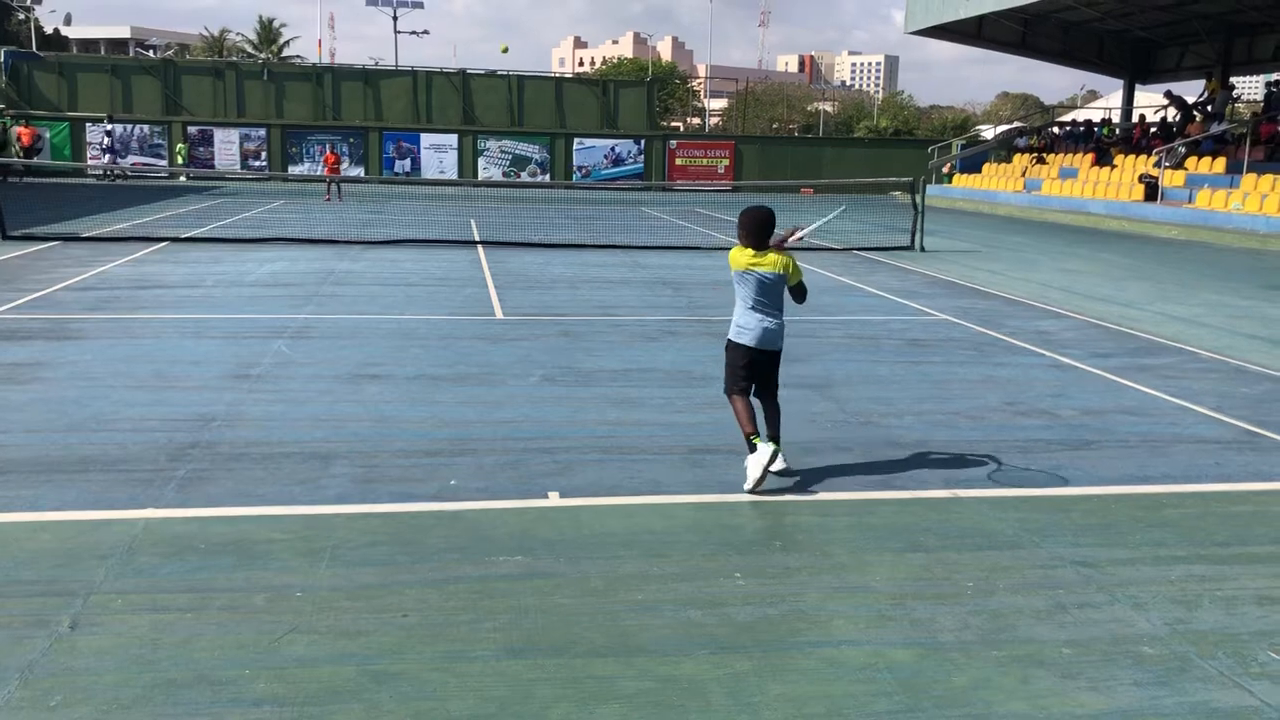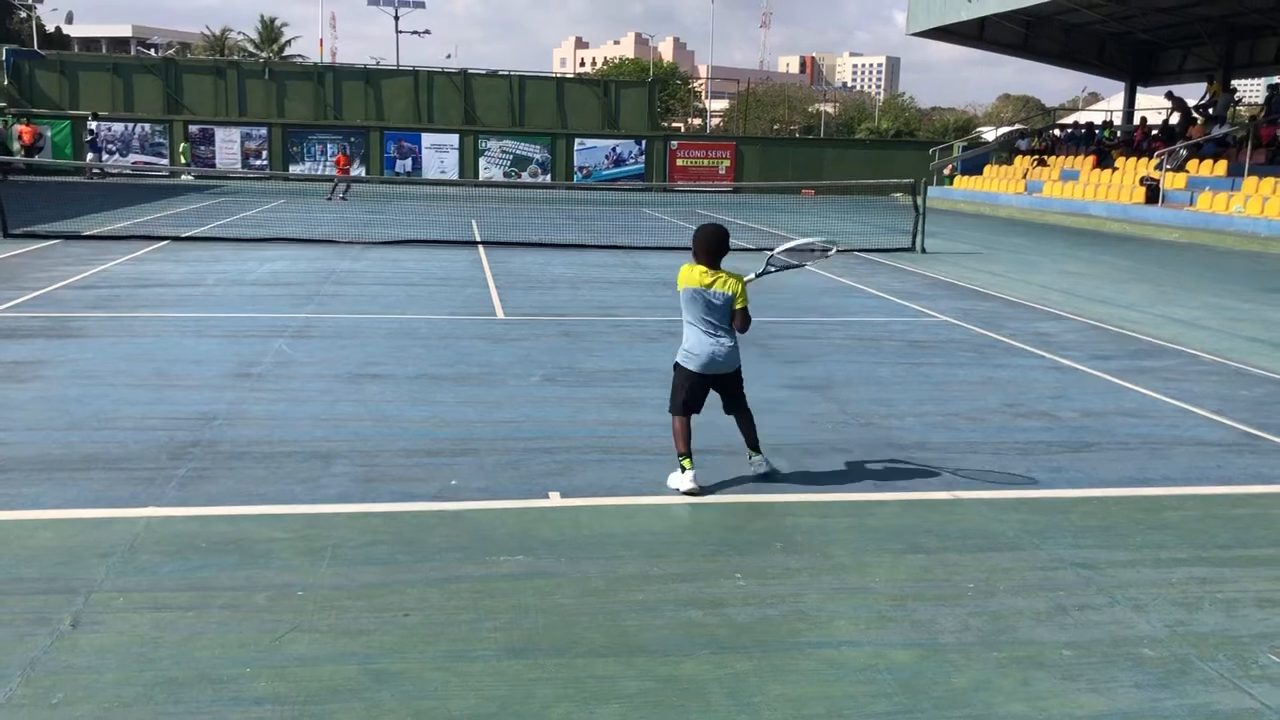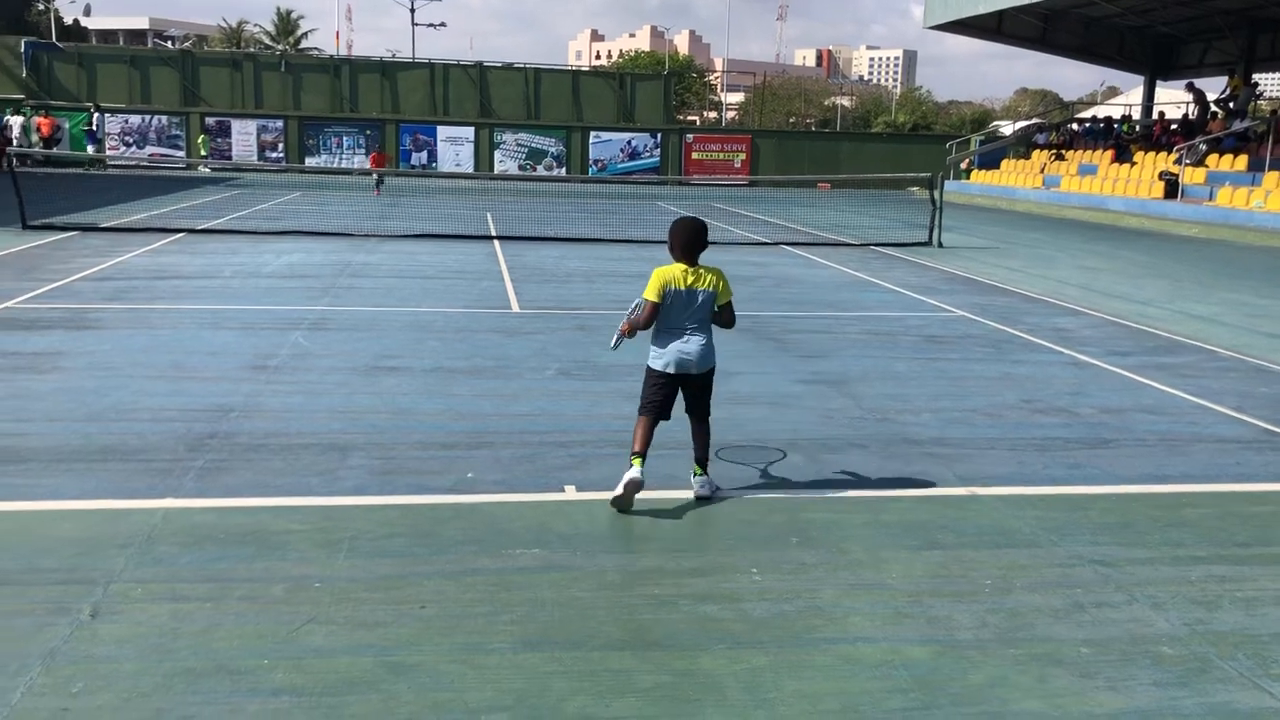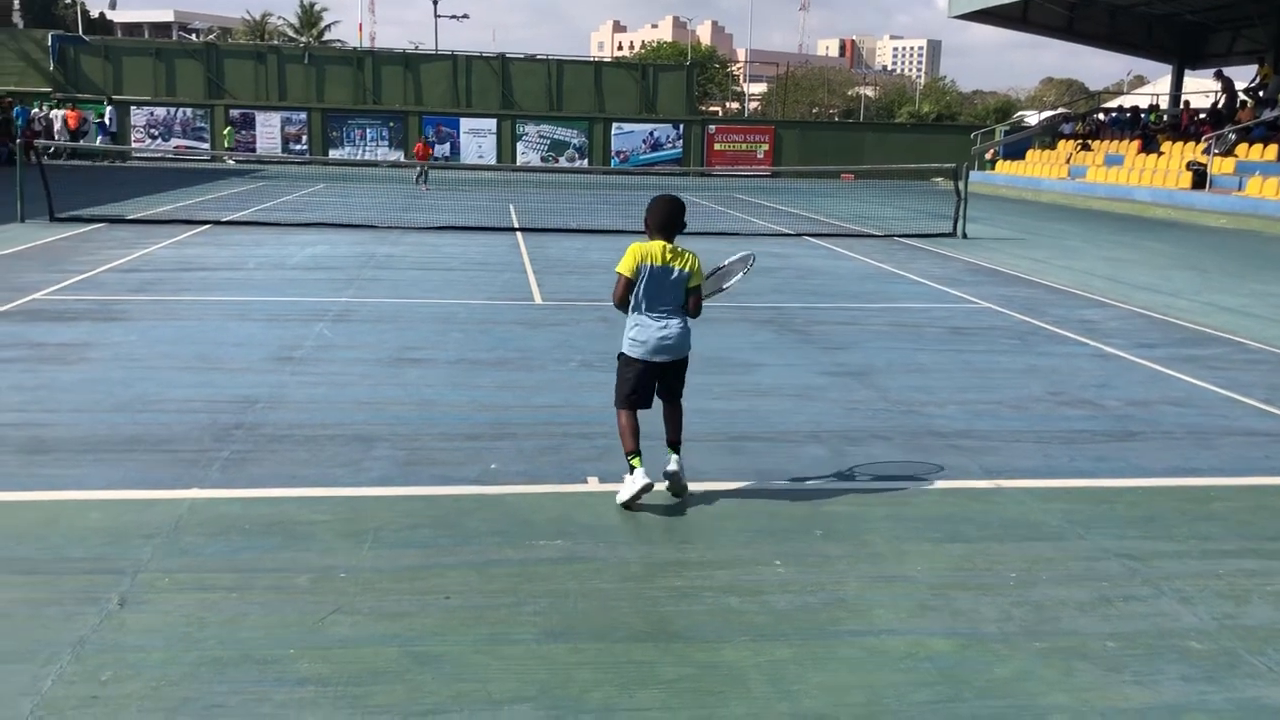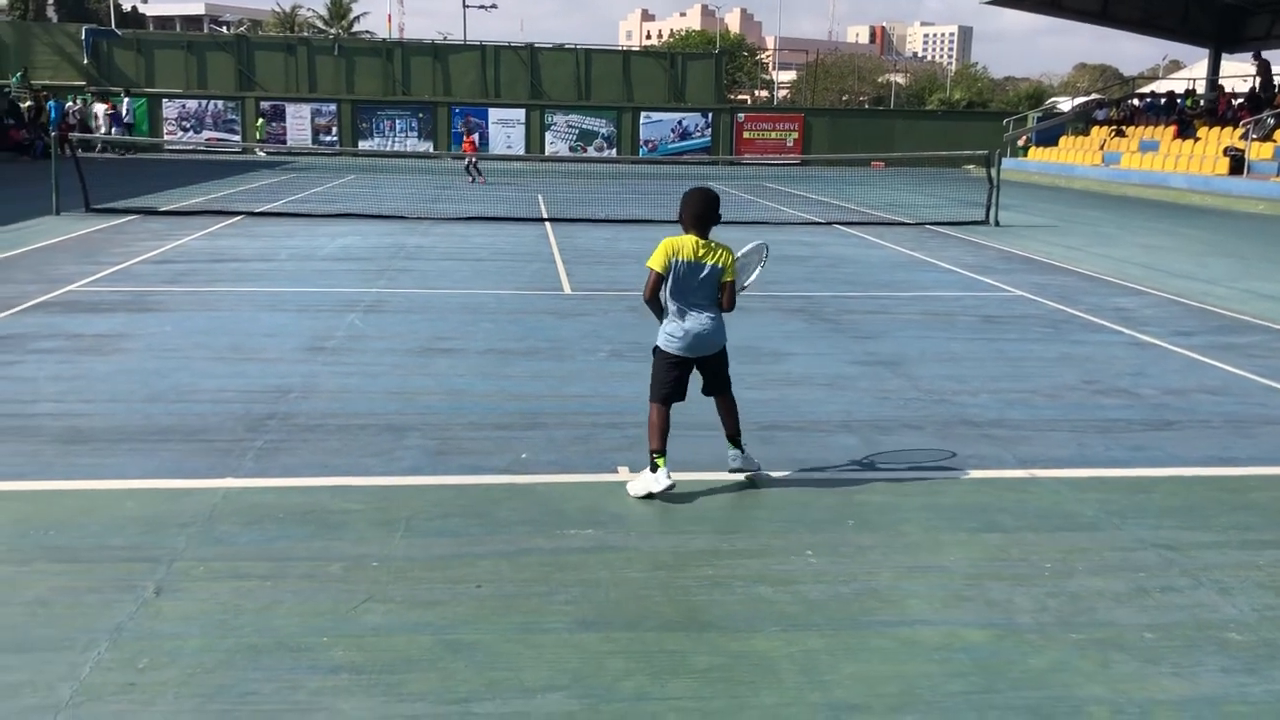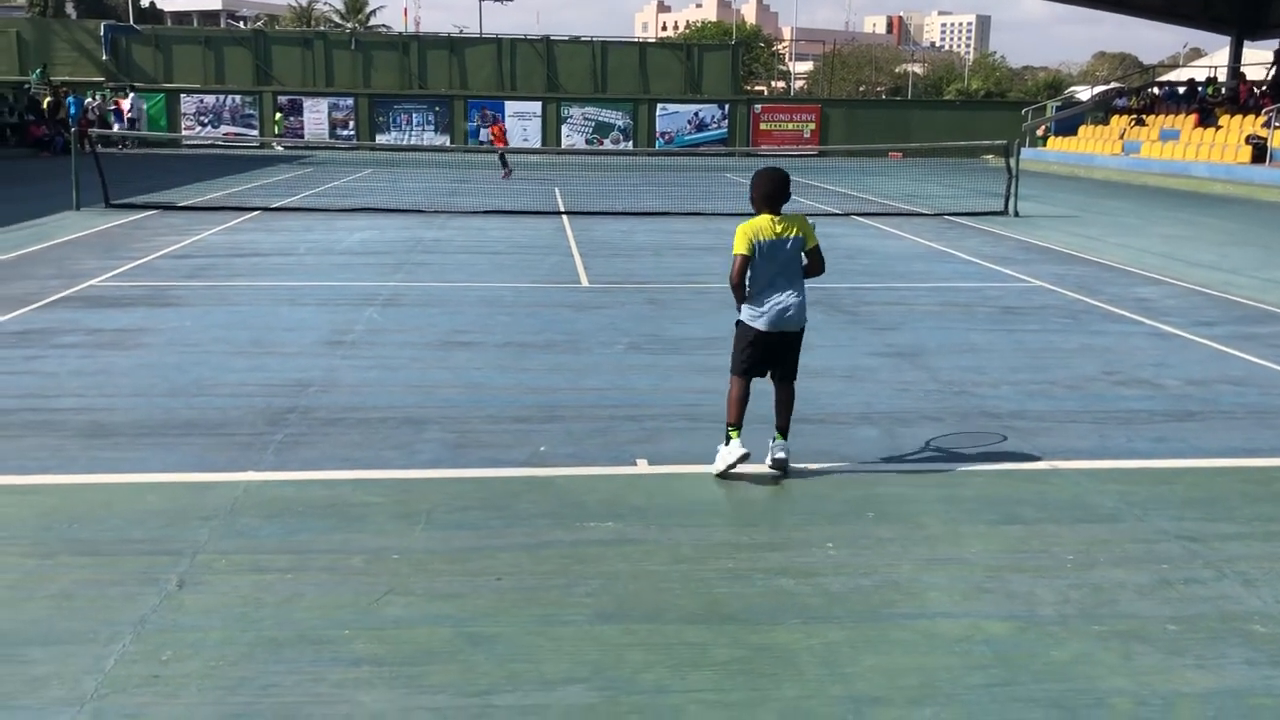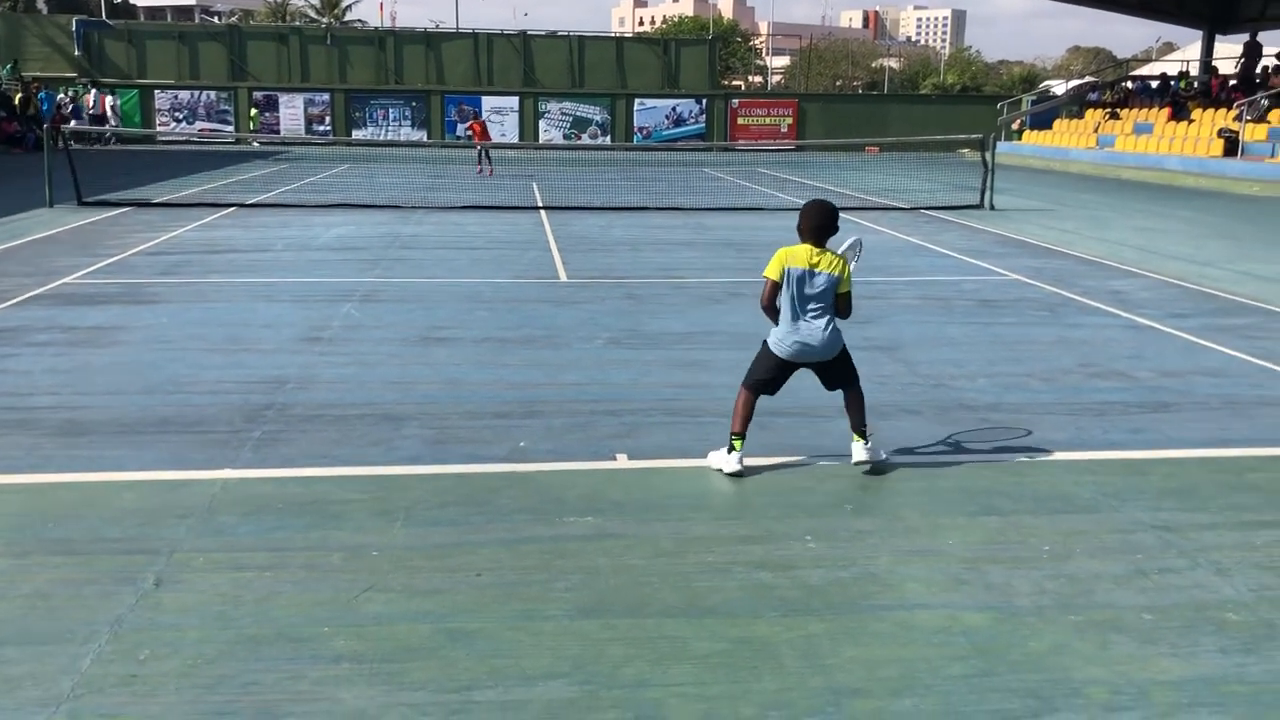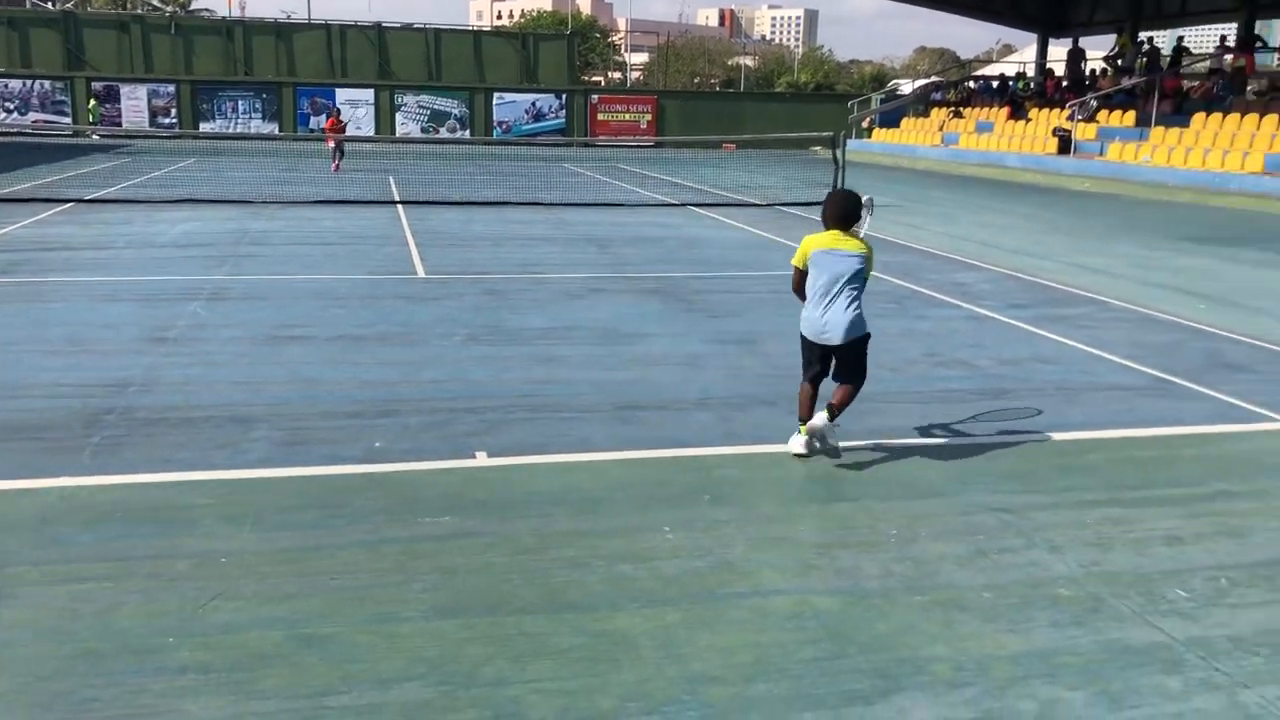
dt=0.4s
person 1, frame 1
left shoulder: (735, 256)
right shoulder: (785, 261)
right elbow: (800, 297)
left wrist: (779, 243)
left hip: (744, 337)
right hip: (773, 338)
left knee: (737, 393)
right knee: (768, 395)
left ankle: (758, 447)
right ankle: (773, 451)
person 1, frame 2
left shoulder: (685, 274)
right shoulder: (735, 284)
right elbow: (742, 326)
left hip: (692, 359)
right hip: (726, 360)
left knee: (680, 412)
right knee: (739, 407)
left ankle: (686, 471)
right ankle: (757, 457)
person 1, frame 3
left shoulder: (662, 276)
right shoulder: (715, 278)
left elbow: (646, 321)
right elbow: (728, 321)
left wrist: (629, 325)
left hip: (665, 359)
right hip: (701, 360)
left knee: (647, 415)
right knee: (700, 418)
left ankle: (636, 469)
right ankle: (701, 477)
person 1, frame 4
left shoulder: (637, 252)
right shoulder: (689, 260)
left elbow: (619, 299)
right elbow: (694, 309)
left hip: (639, 344)
right hip: (676, 343)
left knee: (626, 406)
right knee: (672, 400)
left ankle: (636, 471)
right ankle: (674, 459)
person 1, frame 5
left shoulder: (669, 247)
right shoulder: (724, 254)
left elbow: (649, 294)
right elbow: (728, 303)
left wrist: (664, 316)
left hip: (675, 339)
right hip: (712, 338)
left knee: (660, 402)
right knee: (722, 393)
left ankle: (658, 471)
right ankle: (737, 453)
person 1, frame 6
left shoulder: (748, 230)
right shoulder: (801, 225)
left elbow: (736, 277)
right elbow: (818, 267)
left wrist: (742, 300)
left hip: (758, 317)
right hip: (793, 316)
left knee: (740, 377)
right knee: (785, 380)
left ankle: (733, 442)
right ankle: (780, 444)
person 1, frame 7
left shoulder: (784, 256)
right shoulder: (839, 263)
left elbow: (766, 301)
right elbow: (844, 311)
left hip: (786, 342)
right hip: (825, 344)
left knee: (748, 390)
right knee: (851, 386)
left ankle: (733, 452)
right ankle: (861, 444)
person 1, frame 8
left shoulder: (810, 244)
right shoulder: (864, 249)
left elbow: (797, 286)
left hip: (814, 325)
right hip: (848, 328)
left knee: (811, 378)
right knee: (852, 380)
left ankle: (804, 435)
right ankle: (823, 420)
